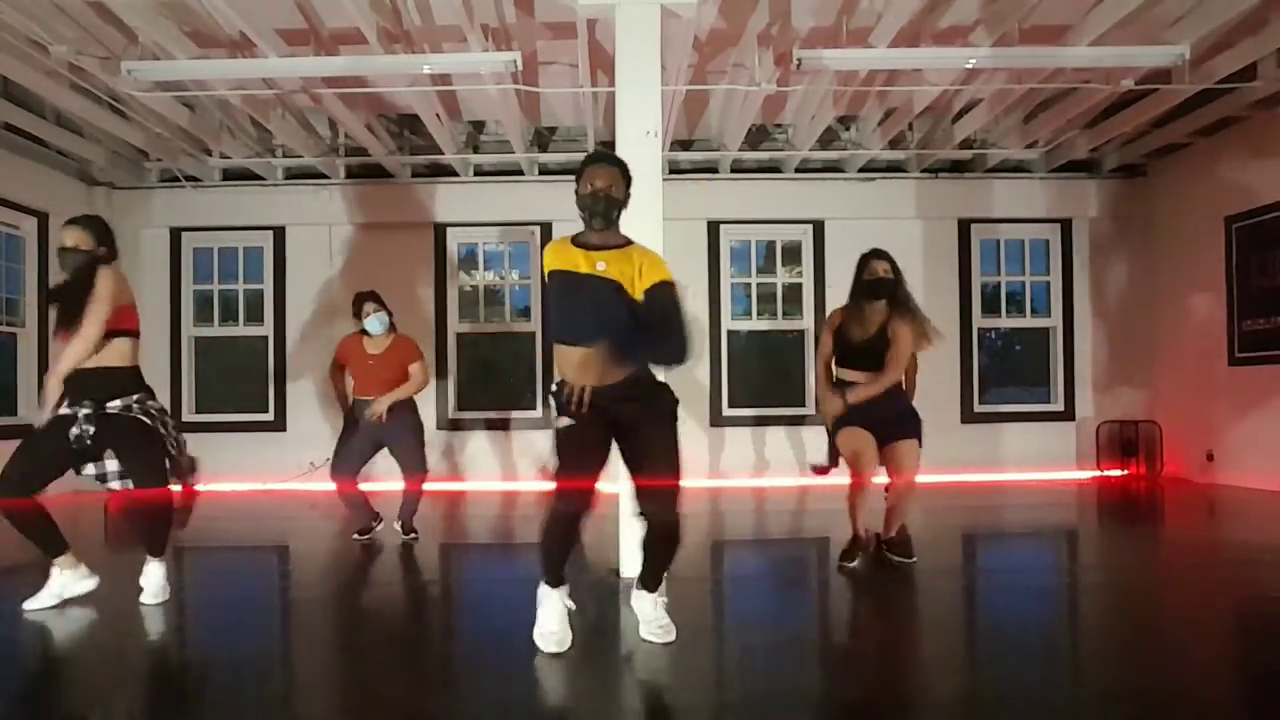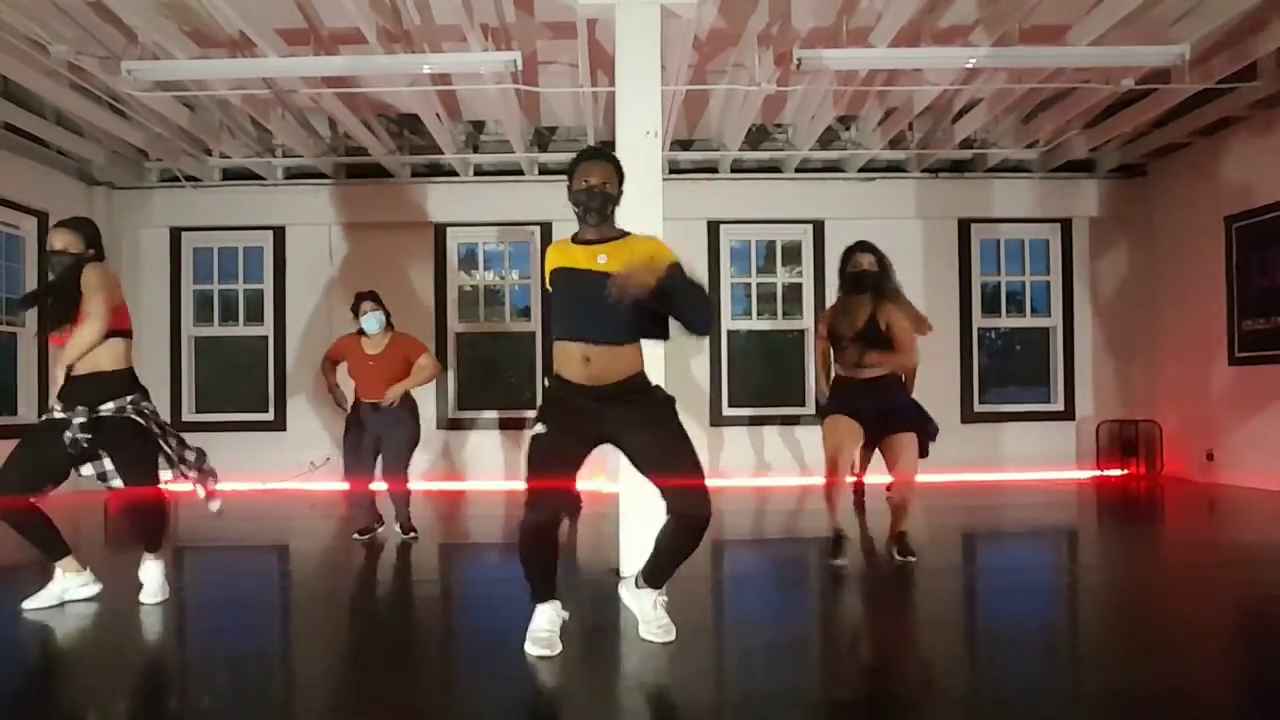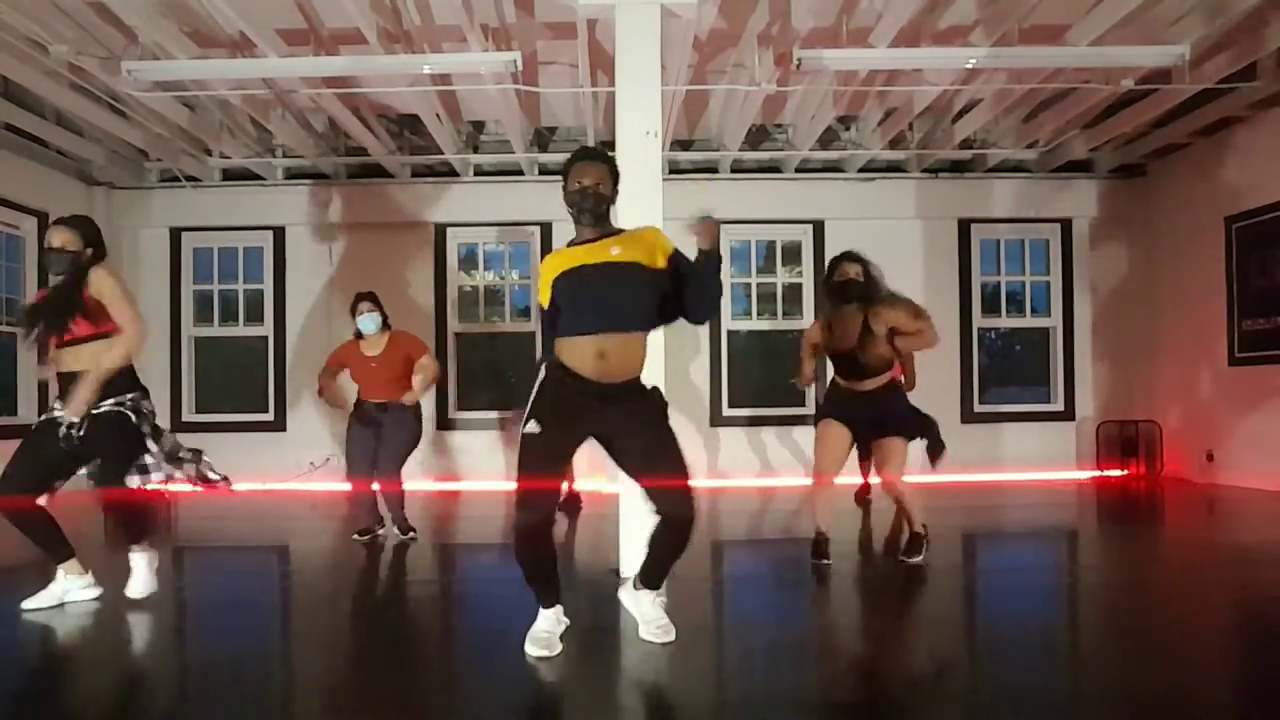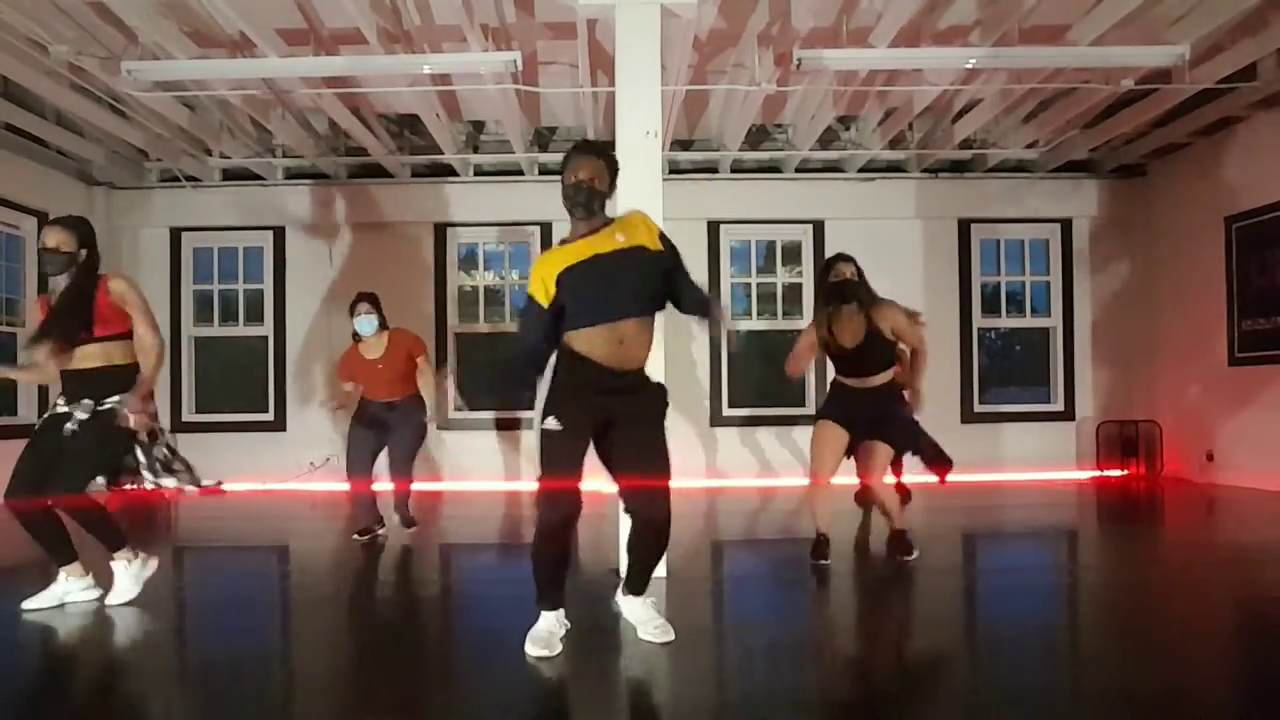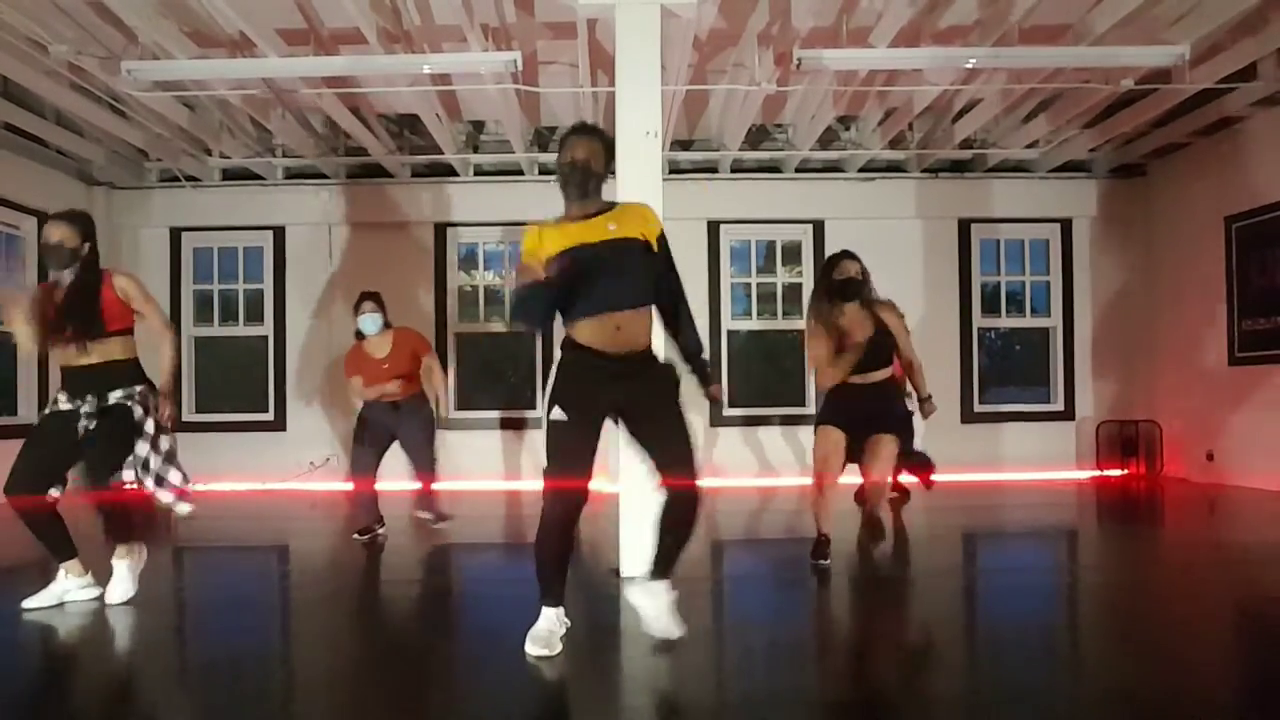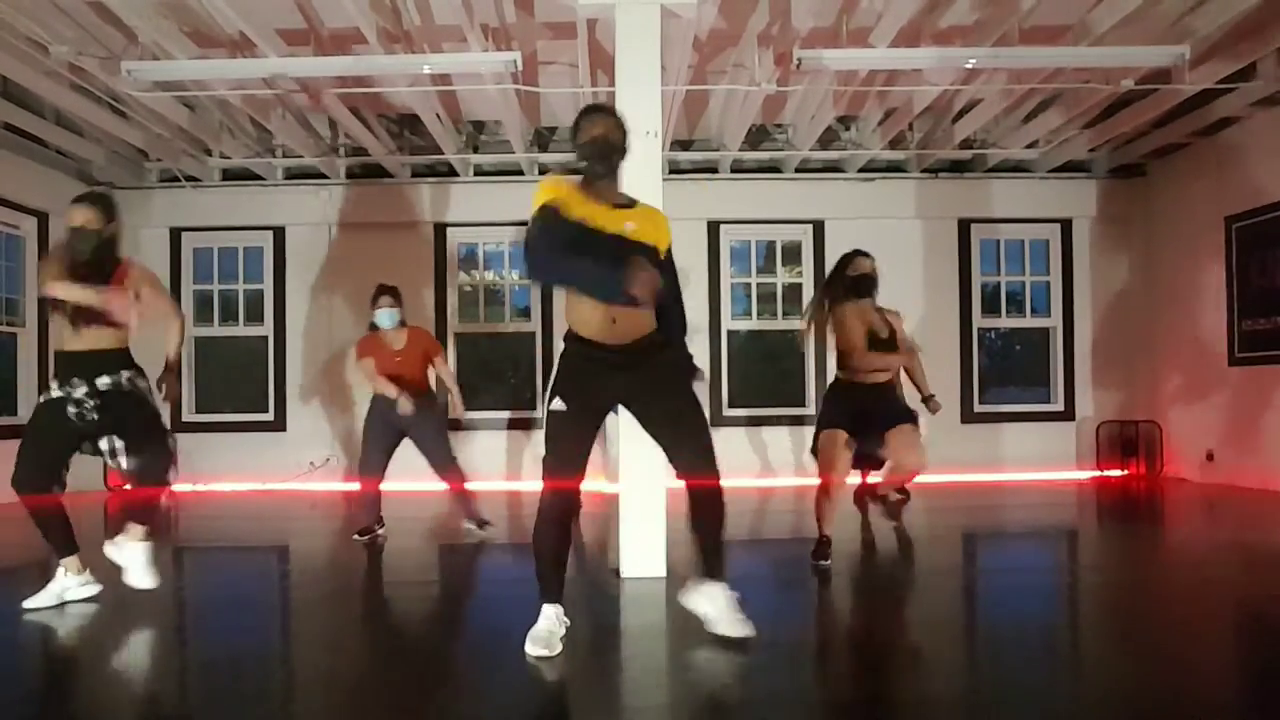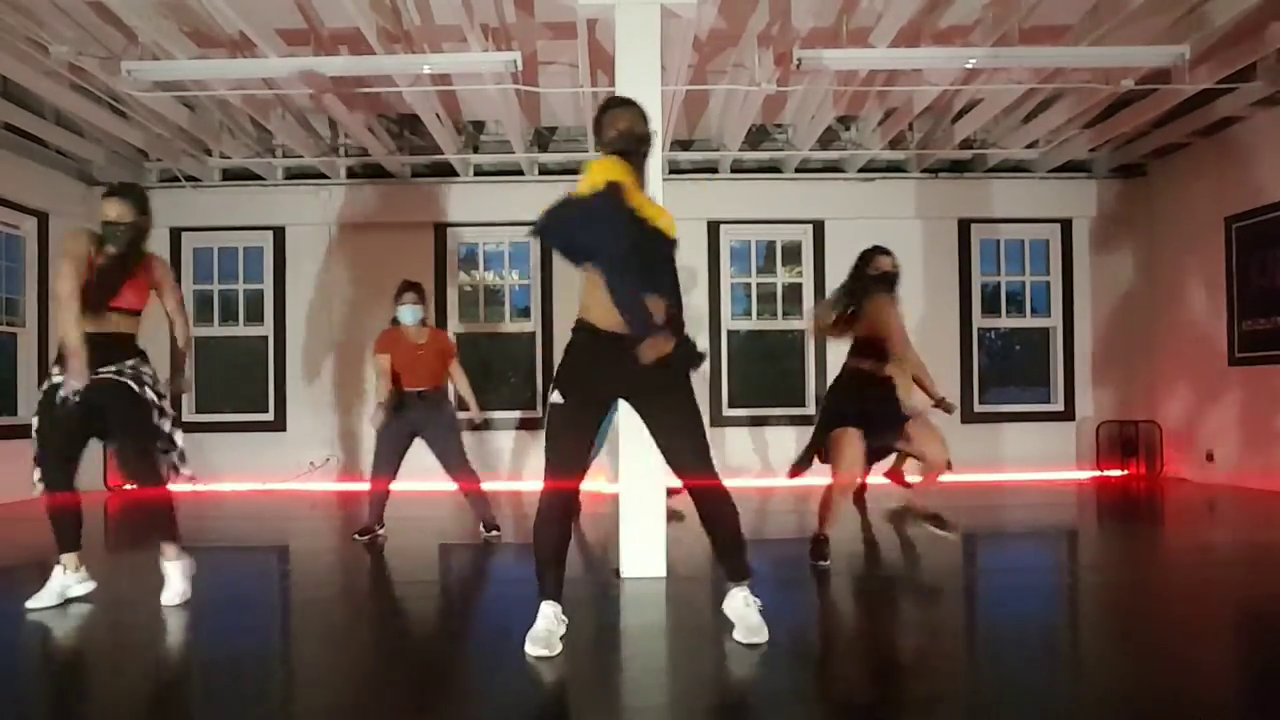
dt=0.1s
person 1, frame 1
left shoulder: (647, 265)
right shoulder: (555, 254)
left elbow: (673, 345)
left wrist: (617, 358)
left hip: (640, 399)
right hip: (577, 401)
left knee: (662, 513)
right knee: (572, 497)
left ankle: (648, 595)
right ankle: (552, 592)
person 1, frame 2
left shoulder: (647, 252)
right shoulder: (555, 257)
left elbow: (700, 319)
left wrist: (658, 284)
left hip: (633, 399)
right hip: (567, 399)
left knee: (694, 507)
right knee: (539, 513)
left ankle: (645, 589)
right ankle: (546, 607)
person 1, frame 3
left shoulder: (649, 243)
right shoulder: (554, 266)
left elbow: (701, 307)
left wrist: (707, 254)
right wrist: (524, 405)
left hip: (629, 400)
right hip: (562, 394)
left knee: (679, 508)
right knee: (531, 515)
left ankle: (644, 591)
right ankle: (548, 611)
person 1, frame 4
left shoulder: (642, 229)
right shoulder: (550, 265)
left elbow: (679, 292)
right elbow: (536, 343)
left wrist: (707, 309)
right wrist: (513, 382)
left hip: (634, 389)
right hip: (573, 385)
left knee: (652, 510)
right knee: (557, 507)
left ankle: (634, 595)
right ankle: (551, 614)
person 1, frame 5
left shoulder: (640, 220)
right shoulder: (541, 238)
left elbow: (672, 301)
right elbow: (529, 316)
left wrist: (700, 367)
right wrist: (537, 282)
left hip: (644, 374)
right hip: (581, 374)
left knee: (684, 489)
right knee: (563, 500)
left ankle: (653, 586)
right ankle: (551, 611)
person 1, frame 6
left shoulder: (653, 223)
right shoulder: (556, 197)
right elbow: (541, 260)
left wrist: (682, 366)
right wrist: (620, 279)
left hip: (650, 363)
right hip: (584, 362)
left knee: (703, 476)
right knee: (560, 490)
left ankle: (710, 586)
right ankle: (551, 610)
person 1, frame 7
left shoulder: (658, 219)
right shoulder: (604, 178)
right elbow: (603, 246)
left wrist: (676, 345)
right wrist: (645, 330)
left hip: (657, 356)
right hip: (592, 354)
left knee: (702, 479)
right knee: (560, 487)
left ankle: (738, 593)
right ankle: (550, 608)
person 2, frame 1
left shoulder: (107, 279)
right shoulder: (70, 294)
left elbow: (90, 335)
left wrist: (54, 379)
left hip: (124, 403)
right hip: (74, 406)
left knee: (151, 491)
left ankle: (155, 568)
right ankle: (68, 569)
person 2, frame 2
left shoulder: (94, 276)
right shoulder: (56, 296)
left elbow: (95, 325)
left wrist: (63, 363)
left hip: (118, 403)
right hip: (69, 409)
left knee: (142, 488)
left ankle: (153, 564)
right ankle: (71, 573)
person 2, frame 3
left shoulder: (100, 279)
right shoulder: (50, 300)
left elbow: (134, 331)
left wrist: (90, 381)
left hip: (118, 401)
right hip: (69, 408)
left knee: (109, 480)
left ankle: (141, 552)
right ankle: (74, 575)
person 2, frame 4
left shoulder: (113, 287)
right shoulder: (45, 302)
left elbow: (152, 340)
right elbow: (47, 367)
left wrist: (143, 392)
left hip: (118, 400)
right hip: (71, 404)
left knee: (63, 487)
left ankle: (129, 558)
right ankle: (74, 577)
person 2, frame 5
left shoulder: (119, 284)
right shoulder: (44, 295)
left elbow: (165, 331)
right elbow: (33, 344)
left wrist: (166, 391)
left hip: (123, 396)
right hip: (72, 401)
left knee: (101, 476)
left ankle: (127, 553)
right ankle: (75, 576)
person 2, frame 6
left shoulder: (131, 272)
right shoulder: (60, 258)
left elbow: (173, 318)
right elbow: (52, 285)
left wrist: (171, 370)
right wrist: (106, 297)
left hip: (118, 381)
right hip: (66, 385)
left knee: (150, 454)
right knee: (29, 479)
left ankle: (133, 539)
right ankle: (72, 573)
person 2, frame 7
left shoulder: (153, 267)
right shoulder: (81, 249)
left elbow: (179, 320)
right elbow: (66, 297)
left wrist: (178, 367)
right wrist: (76, 356)
left hip: (123, 371)
right hip: (71, 373)
left knee: (140, 466)
right knee: (55, 472)
left ankle: (173, 560)
right ankle: (70, 571)
person 3, frame 1
left shoulder: (902, 323)
right shoulder: (840, 317)
left elbow: (891, 375)
right elbow: (822, 361)
left wrist: (846, 398)
right wrist: (825, 399)
left hip: (891, 406)
right hip: (846, 406)
left knee: (906, 479)
right knee: (863, 469)
left ankle: (889, 536)
right ankle: (858, 537)
person 3, frame 2
left shoulder: (889, 310)
right shoulder: (833, 315)
left elbow: (909, 359)
right elbow: (823, 355)
left wrist: (859, 357)
right wrist: (823, 389)
left hip: (890, 398)
right hip: (847, 396)
left knee: (905, 475)
right knee: (837, 466)
left ankle: (899, 534)
right ankle: (837, 534)
person 3, frame 3
left shoulder: (883, 312)
right shoulder: (822, 328)
left elbow: (930, 336)
right elbow: (807, 374)
left wrist: (893, 344)
right wrist: (806, 374)
left hip: (886, 403)
right hip: (842, 402)
left knee: (891, 478)
right knee: (823, 472)
left ankle: (918, 532)
right ankle: (821, 536)
person 3, frame 4
left shoulder: (883, 313)
right shoulder: (819, 328)
left elbow: (919, 346)
right elbow: (793, 370)
left wrist: (913, 388)
right wrist: (804, 349)
left hip: (885, 403)
right hip: (842, 402)
left knee: (874, 480)
right knee: (819, 472)
left ankle: (899, 529)
right ankle: (822, 537)
person 3, frame 5
left shoulder: (885, 313)
right shoulder: (822, 326)
left elbow: (909, 357)
right elbow: (824, 381)
left wrist: (924, 396)
right wrist: (852, 354)
left hip: (885, 401)
right hip: (843, 403)
left knee: (876, 477)
right knee: (823, 475)
left ankle: (872, 513)
right ankle: (822, 537)
person 3, frame 6
left shoulder: (888, 316)
right shoulder: (845, 315)
left elbow: (907, 355)
right elbow: (858, 360)
left wrist: (928, 395)
right wrist: (901, 356)
left hip: (884, 402)
right hip: (844, 402)
left knee: (910, 462)
right knee: (832, 478)
left ankle: (884, 490)
right ankle: (823, 538)
person 3, frame 7
left shoulder: (890, 313)
right shoulder: (880, 305)
left elbow: (909, 360)
right elbow: (901, 354)
left wrist: (937, 398)
right wrist: (905, 399)
left hip: (886, 398)
right hip: (851, 397)
left knee: (938, 455)
right knee: (846, 477)
left ankle: (915, 506)
right ankle: (821, 537)
person 4, frame 1
left shoulder: (405, 345)
right shoulder: (350, 343)
left elbow: (421, 379)
right elbow: (335, 372)
left wrist: (388, 398)
right wrist: (344, 405)
left hip: (399, 415)
right hip: (361, 416)
left knee: (415, 472)
right knee: (341, 474)
left ankle: (405, 521)
right ankle: (369, 520)
person 4, frame 2
left shoulder: (404, 343)
right shoulder: (348, 344)
left elbow: (432, 368)
right elbow: (327, 363)
left wrist: (403, 385)
right wrist: (336, 391)
left hip: (399, 415)
right hip: (363, 417)
left knee: (394, 472)
right knee: (355, 475)
left ankle: (403, 520)
right ankle: (372, 521)
person 4, frame 3
left shoulder: (403, 341)
right shoulder: (349, 350)
left elbow: (432, 367)
right elbow: (326, 375)
left wrist: (417, 391)
right wrist: (327, 392)
left hip: (401, 415)
right hip: (365, 416)
left knee: (386, 472)
right knee: (358, 474)
left ankle: (400, 520)
right ankle: (372, 523)
person 4, frame 4
left shoulder: (403, 339)
right shoulder: (349, 357)
left elbow: (426, 368)
right elbow: (347, 393)
left wrist: (427, 402)
right wrist: (343, 401)
left hip: (407, 411)
right hip: (370, 414)
left knee: (399, 468)
right knee: (357, 471)
left ankle: (402, 510)
right ankle: (373, 522)
person 4, frame 5
left shoulder: (409, 338)
right shoulder: (354, 355)
left elbow: (433, 367)
right elbow: (361, 392)
left wrist: (439, 399)
right wrist: (383, 388)
left hip: (413, 411)
right hip: (375, 415)
left knee: (424, 463)
right knee: (361, 470)
left ankle: (426, 505)
right ankle: (373, 522)
person 4, frame 6
left shoulder: (421, 337)
right shoulder: (367, 344)
left elbow: (443, 368)
right elbow: (373, 377)
left wrist: (456, 399)
right wrist: (398, 395)
left hip: (424, 408)
right hip: (387, 410)
left knee: (445, 464)
right knee: (369, 469)
left ankle: (471, 515)
right ankle: (373, 523)
person 4, frame 7
left shoulder: (439, 338)
right shoulder: (387, 338)
left elbow: (456, 373)
right elbow: (383, 373)
left wrist: (472, 404)
right wrist: (381, 404)
left hip: (436, 407)
right hip: (399, 409)
left knee: (459, 465)
right knee: (383, 469)
left ankle: (486, 518)
right ankle: (374, 523)
